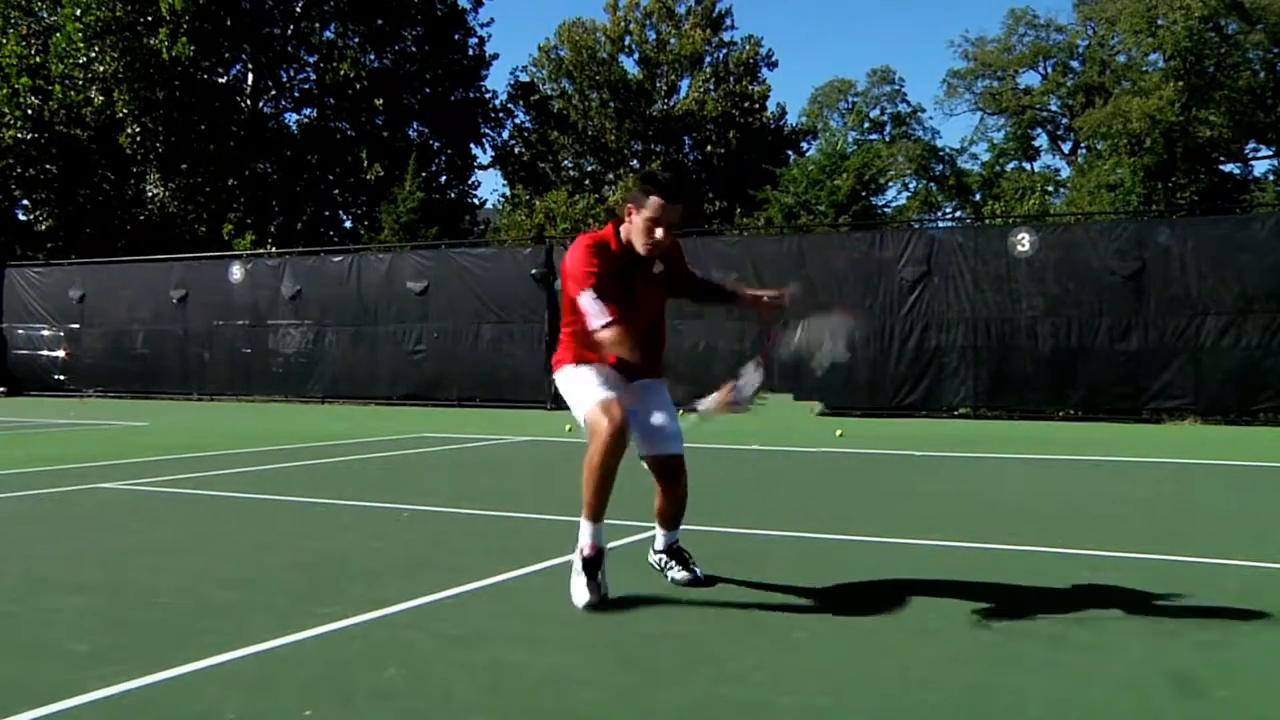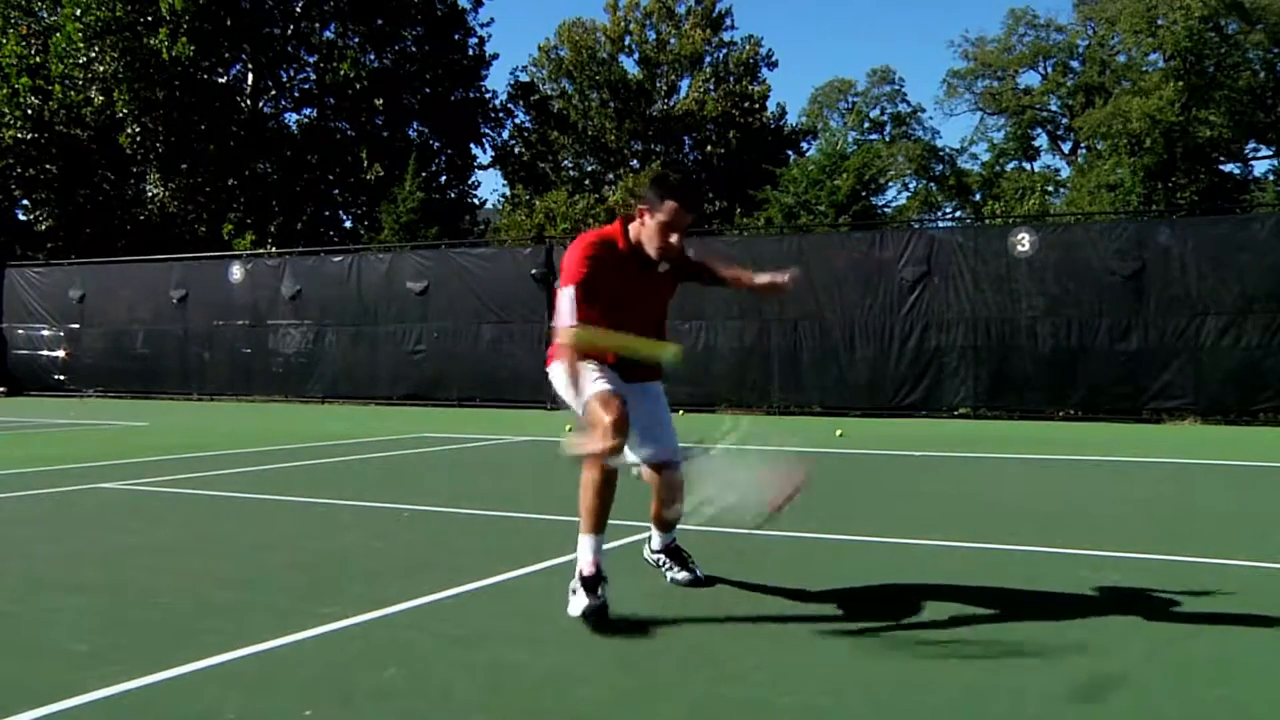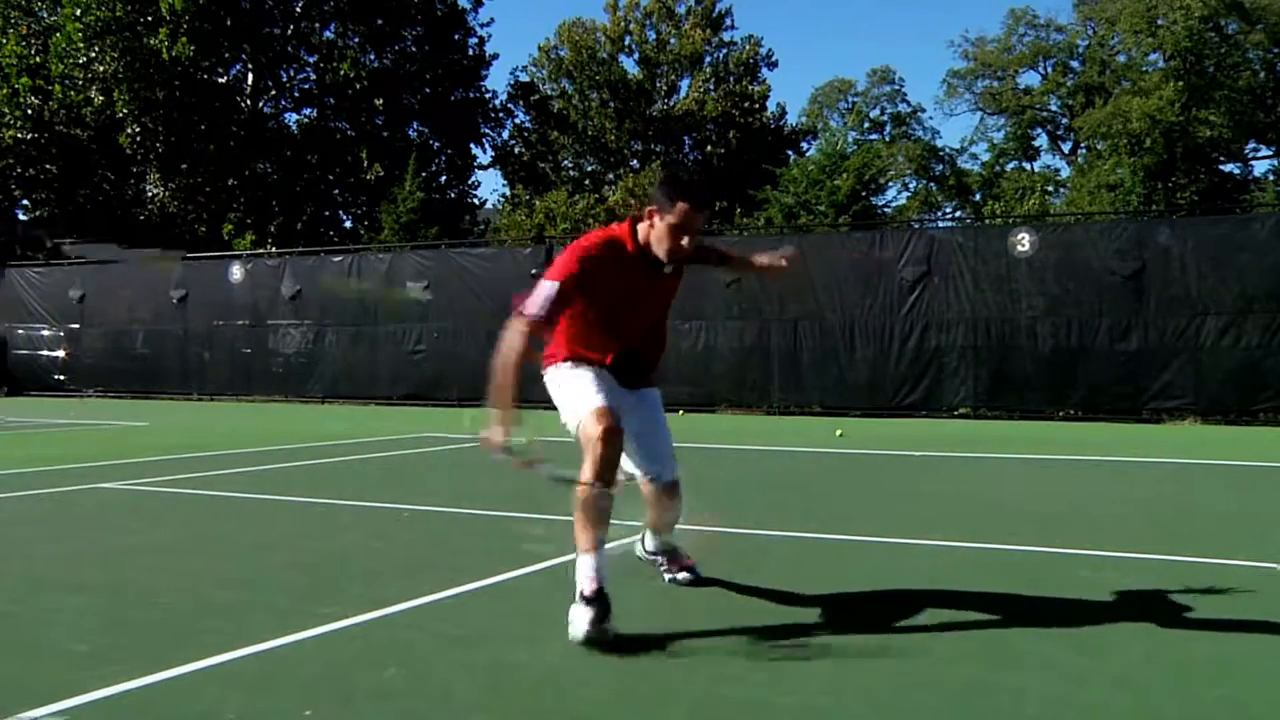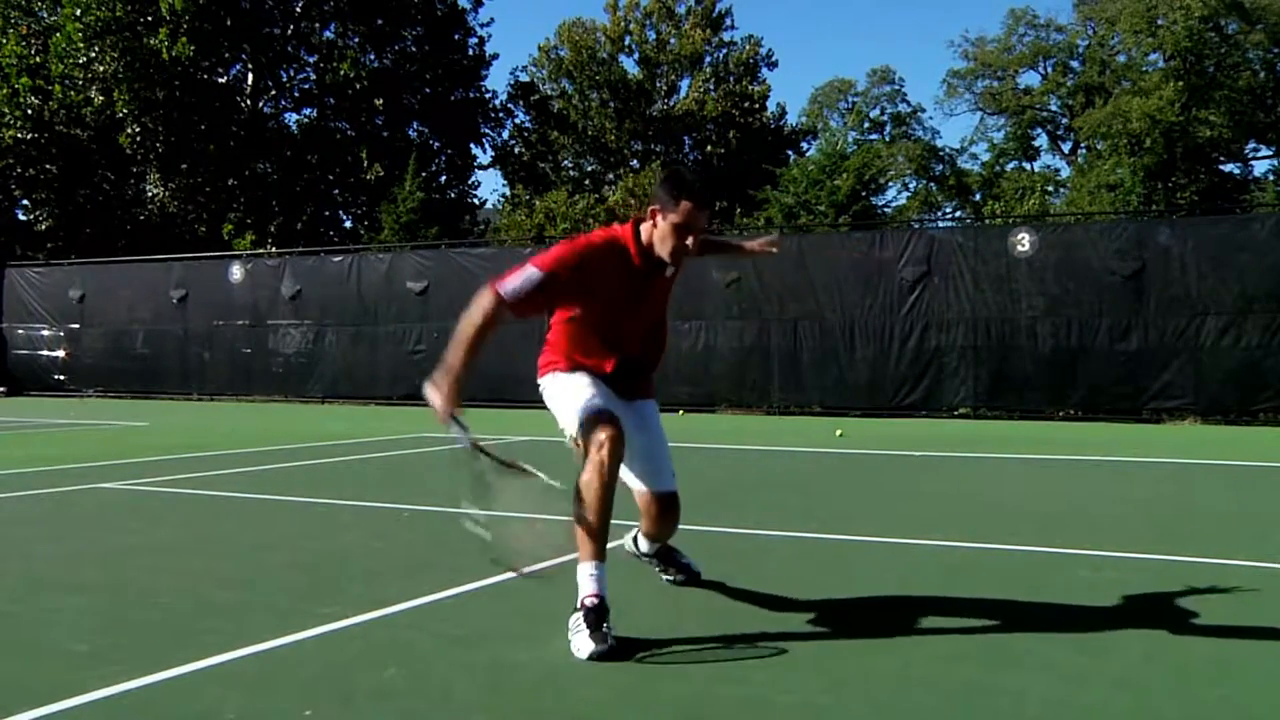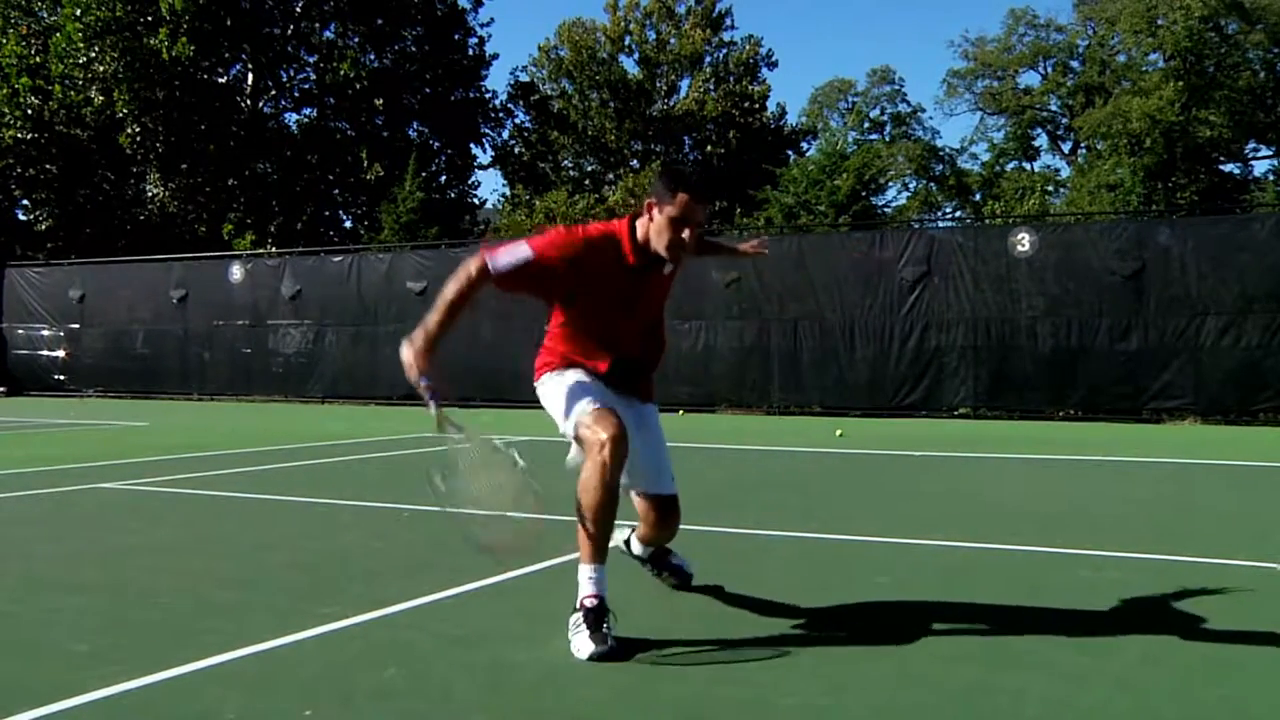
dt=0.1s
person 1, frame 1
left shoulder: (665, 251)
right shoulder: (587, 254)
left elbow: (693, 287)
right elbow: (610, 336)
left wrist: (746, 297)
left hip: (645, 372)
right hip: (586, 366)
left knee: (671, 470)
right knee: (613, 424)
left ankle: (665, 546)
right ankle: (589, 549)
person 1, frame 2
left shoulder: (669, 251)
right shoulder: (589, 252)
left elbow: (696, 269)
right elbow: (569, 336)
left wrist: (753, 281)
right wrist: (587, 417)
left hip: (639, 373)
right hip: (583, 364)
left knee: (667, 481)
right knee: (612, 420)
left ankle: (662, 545)
right ankle: (587, 570)
person 1, frame 3
left shoulder: (682, 246)
right shoulder: (593, 254)
right elbow: (524, 322)
left wrist: (751, 261)
right wrist: (503, 407)
left hip: (636, 379)
right hip: (577, 365)
left knee: (663, 498)
right knee: (603, 435)
left ankle: (657, 544)
right ankle: (589, 592)
person 1, frame 4
left shoulder: (671, 249)
right shoulder: (585, 253)
right elbow: (494, 296)
left wrist: (740, 247)
right wrist: (450, 370)
left hip: (634, 388)
right hip: (575, 375)
left knee: (664, 515)
right knee: (607, 440)
left ankle: (649, 544)
right ankle: (590, 602)
person 1, frame 5
left shoulder: (667, 246)
right shoulder: (581, 247)
right elbow: (481, 266)
left wrist: (730, 250)
right wrist: (428, 334)
left hip: (633, 388)
right hip: (572, 375)
left knee: (664, 518)
right knee: (609, 439)
left ankle: (642, 543)
right ankle: (589, 604)
